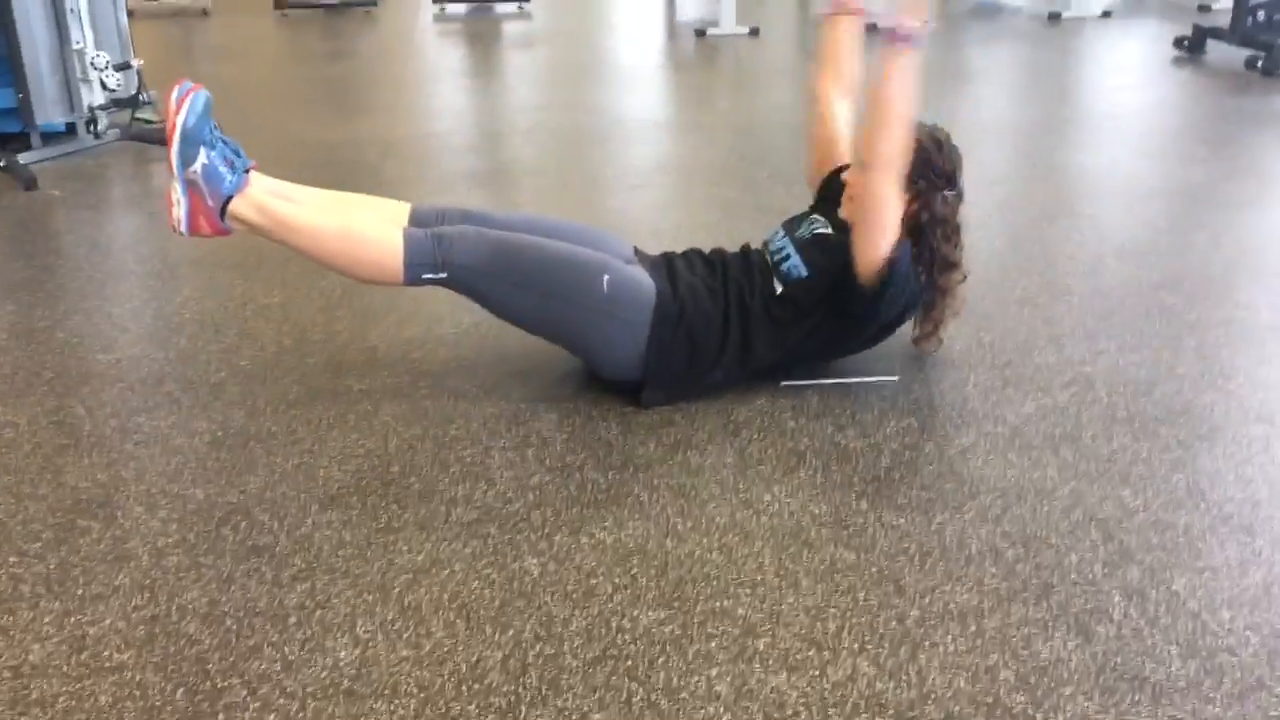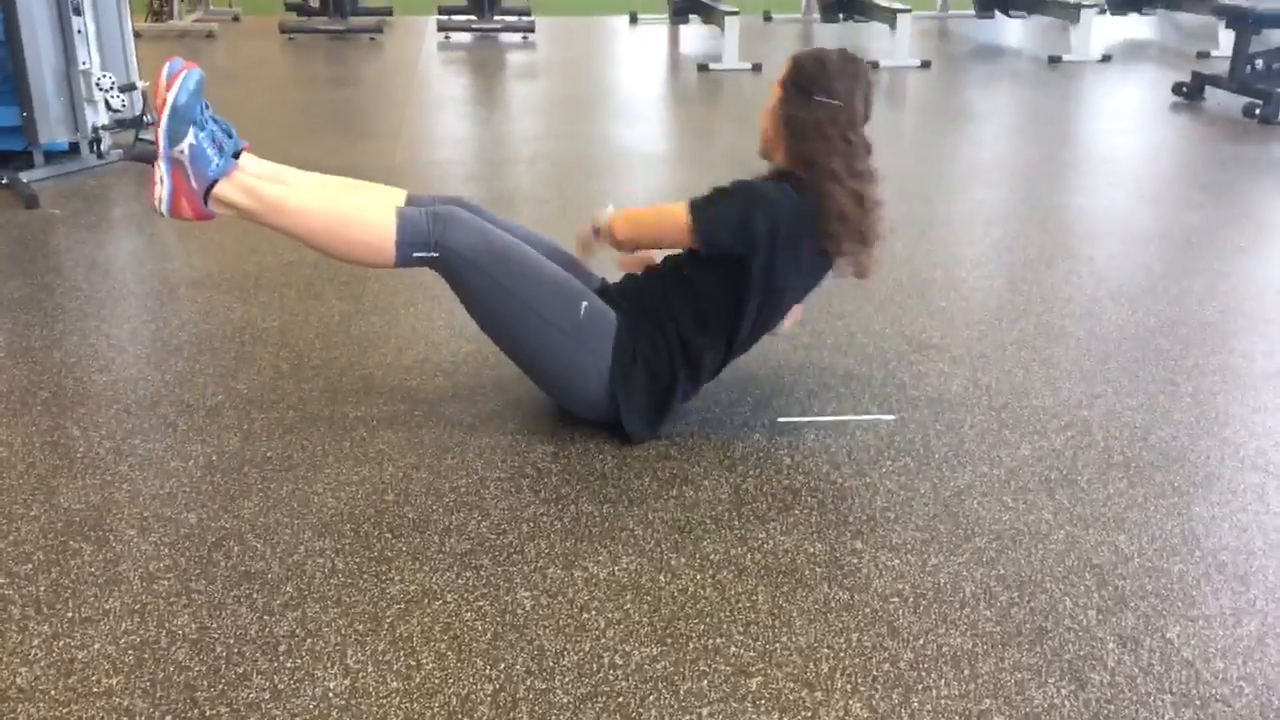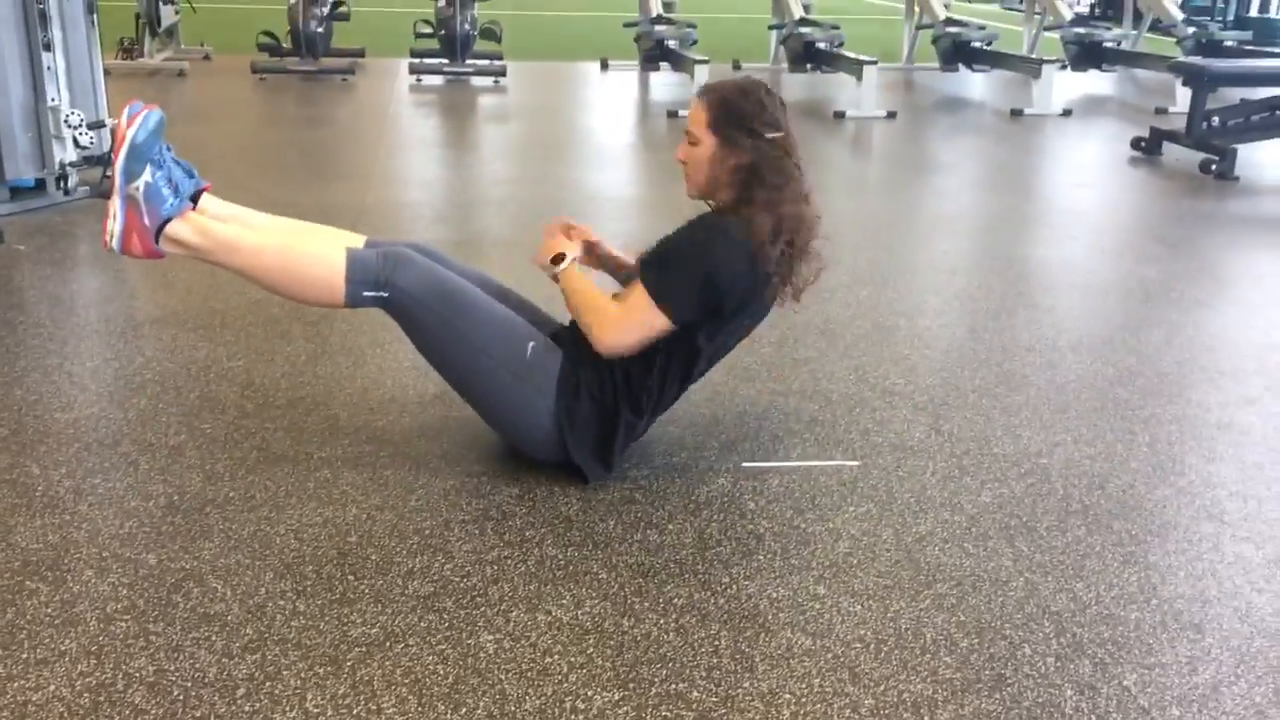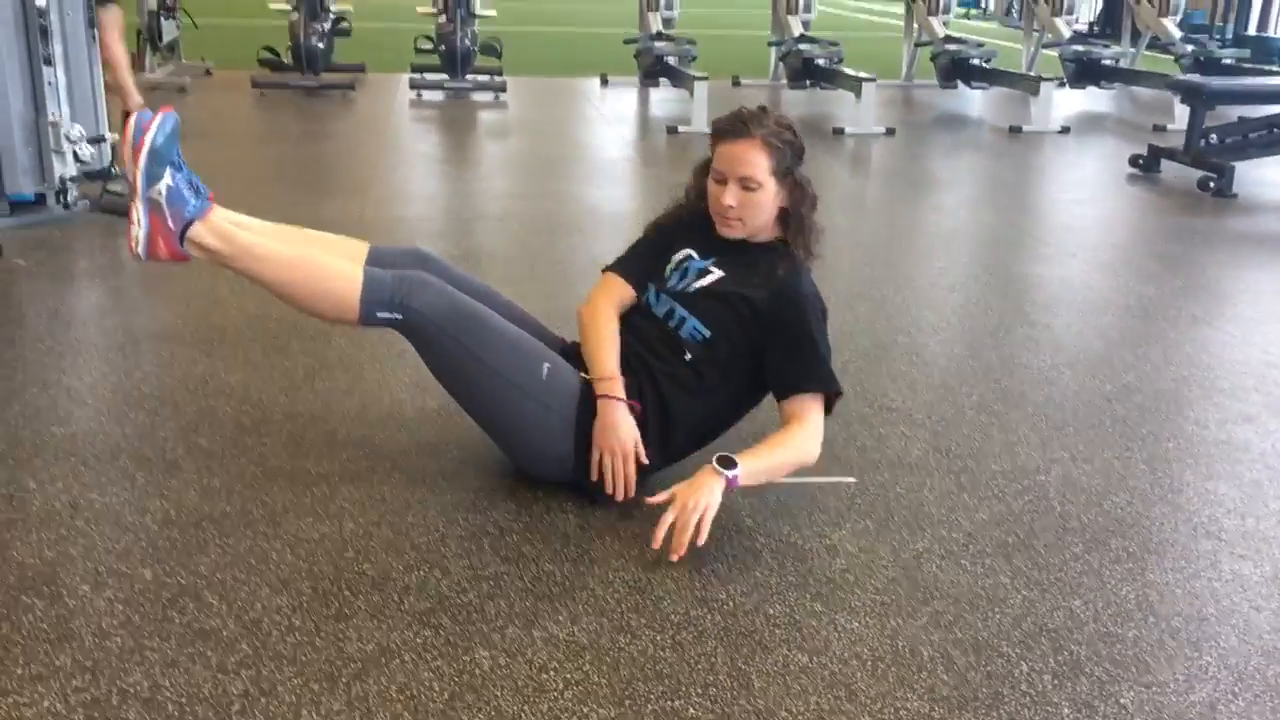
dt=0.5s
person 1, frame 1
left shoulder: (885, 282)
right shoulder: (841, 216)
left elbow: (882, 169)
right elbow: (831, 106)
left hip: (655, 331)
right hip: (648, 279)
left knee: (448, 254)
right knee: (448, 220)
left ankle: (231, 200)
right ankle: (241, 187)
person 1, frame 2
left shoulder: (769, 204)
right shoulder: (822, 211)
left elbow: (631, 234)
left wrist: (607, 223)
left hip: (622, 373)
right hip: (627, 324)
left knee: (442, 233)
right knee: (451, 209)
left ankle: (216, 185)
right ankle: (234, 168)
person 1, frame 3
left shoulder: (718, 245)
right shoulder: (757, 239)
left elbow: (610, 331)
left wrist: (565, 264)
right wrist: (602, 255)
left hip: (569, 411)
right hip: (576, 373)
left knee: (393, 275)
right knee: (409, 255)
left ankle: (168, 225)
right ankle: (193, 207)
person 1, frame 4
left shoulder: (787, 300)
right shoulder: (686, 227)
left elbow: (808, 432)
right elbow: (603, 302)
left wrist: (722, 477)
right wrist: (612, 395)
left hip: (581, 435)
right hip: (582, 388)
left knee: (410, 297)
right knee: (415, 264)
left ankle: (188, 231)
right ankle: (202, 214)
